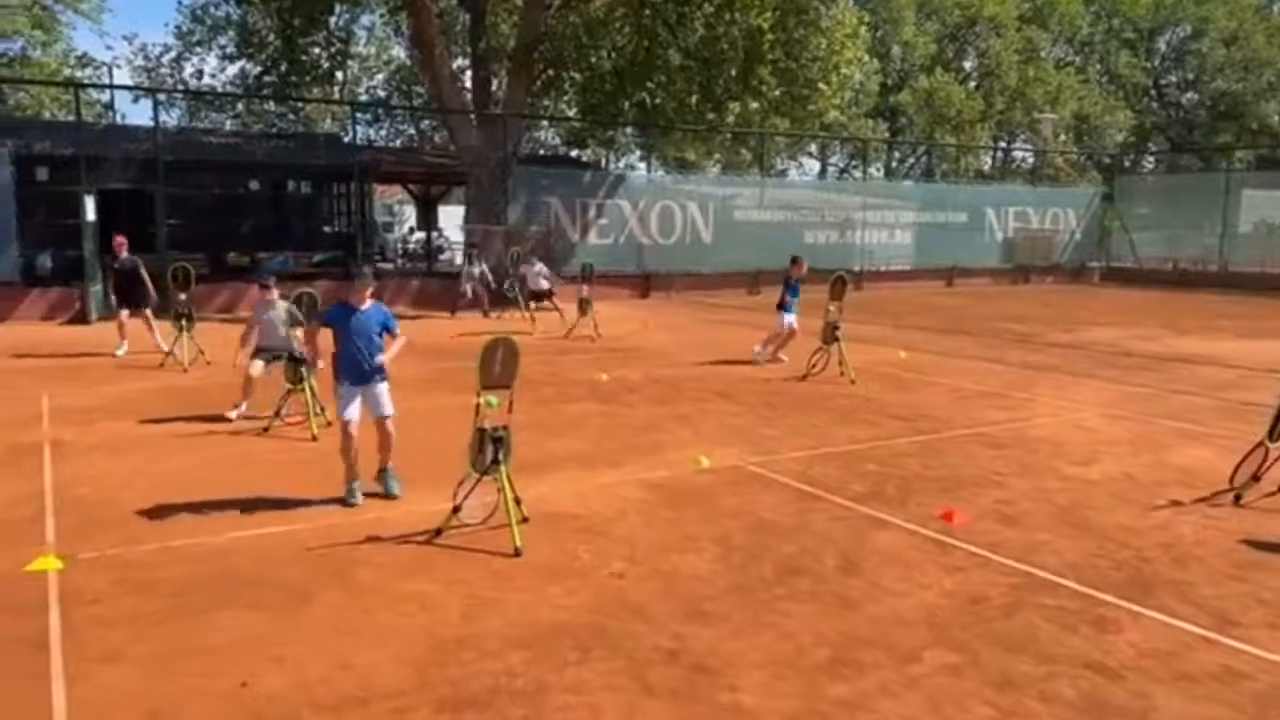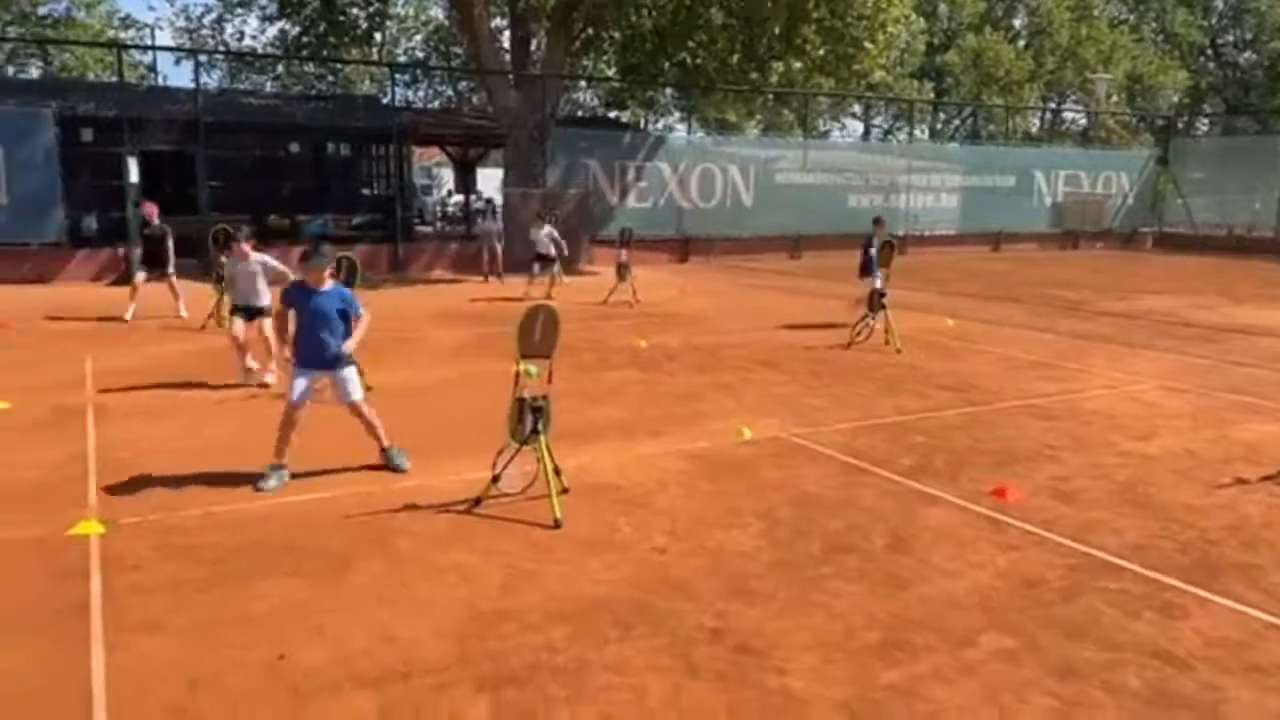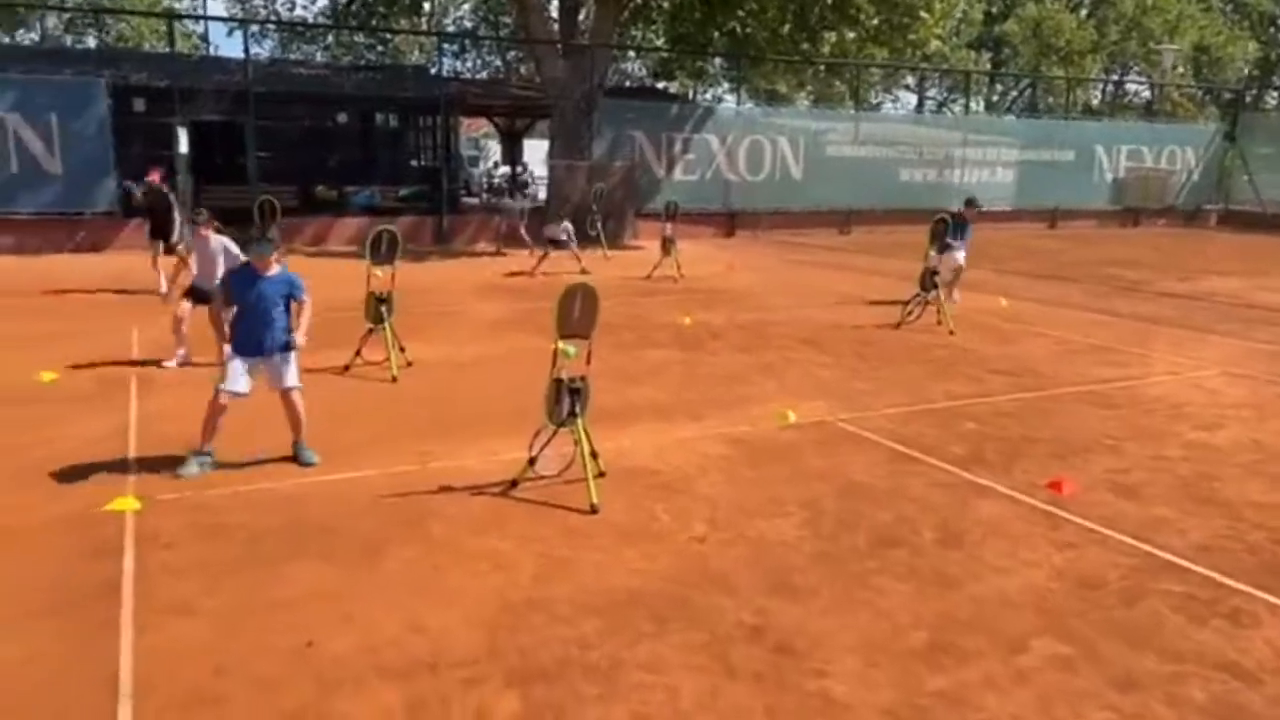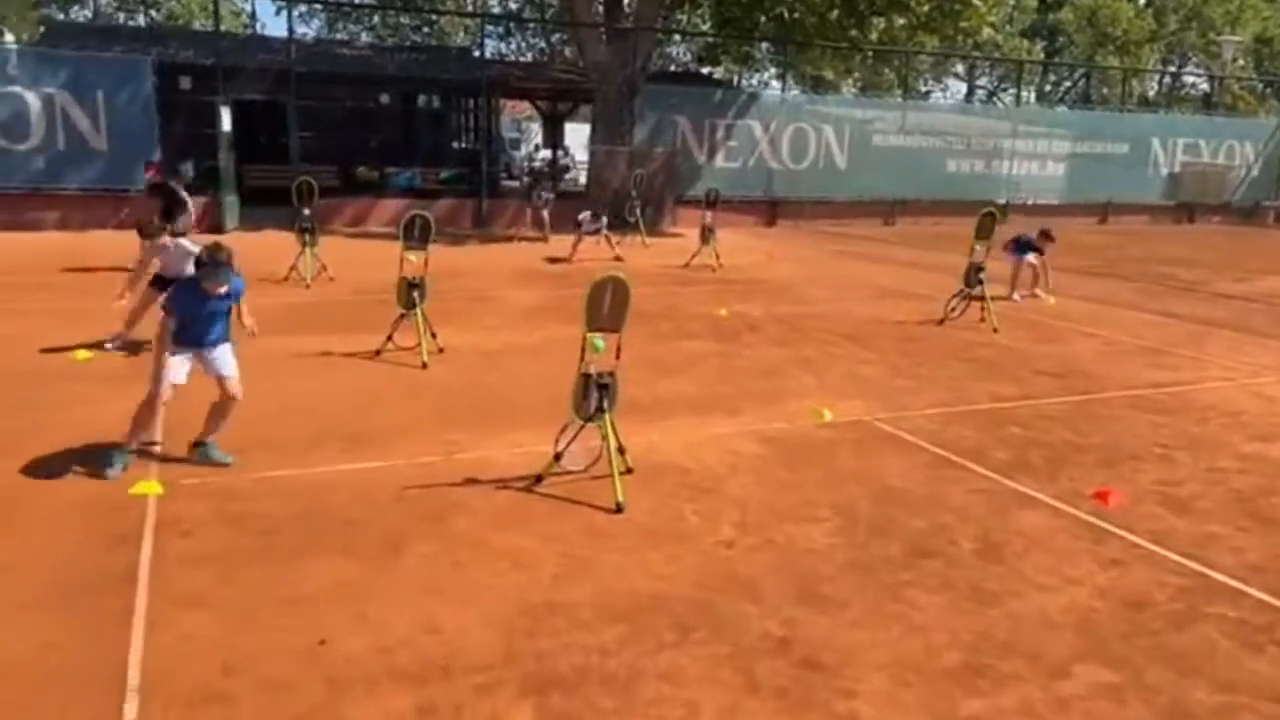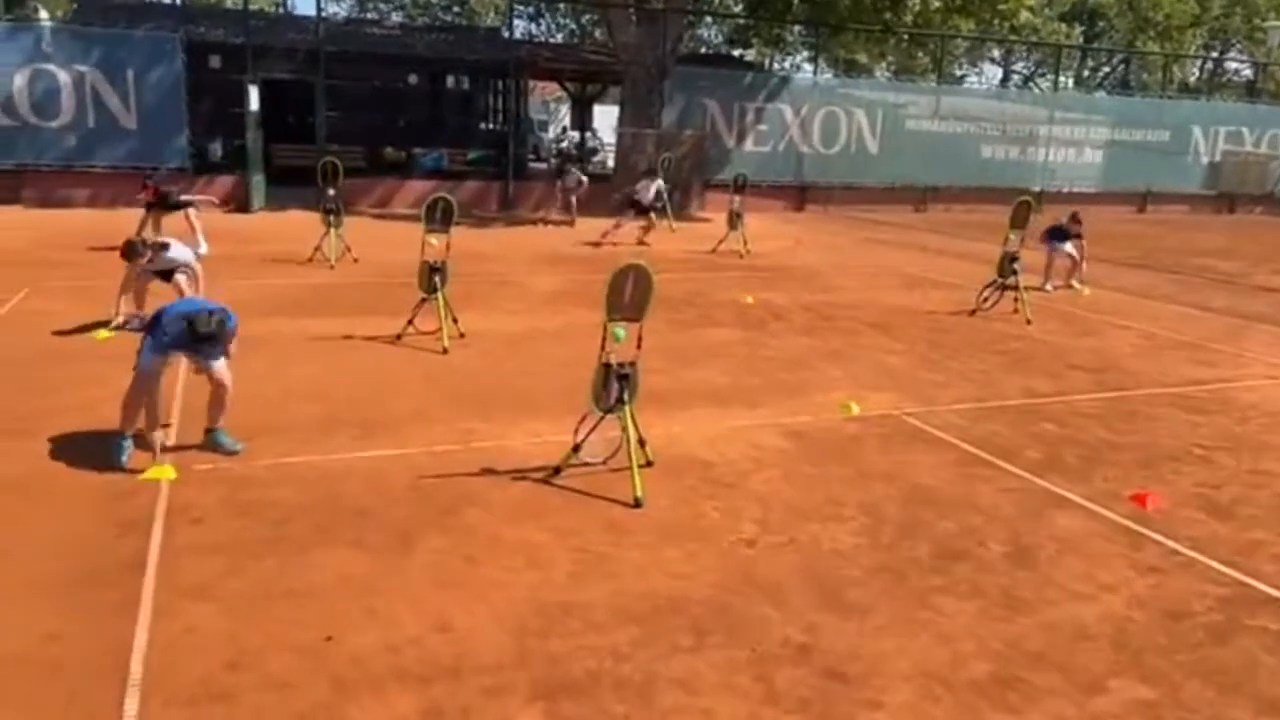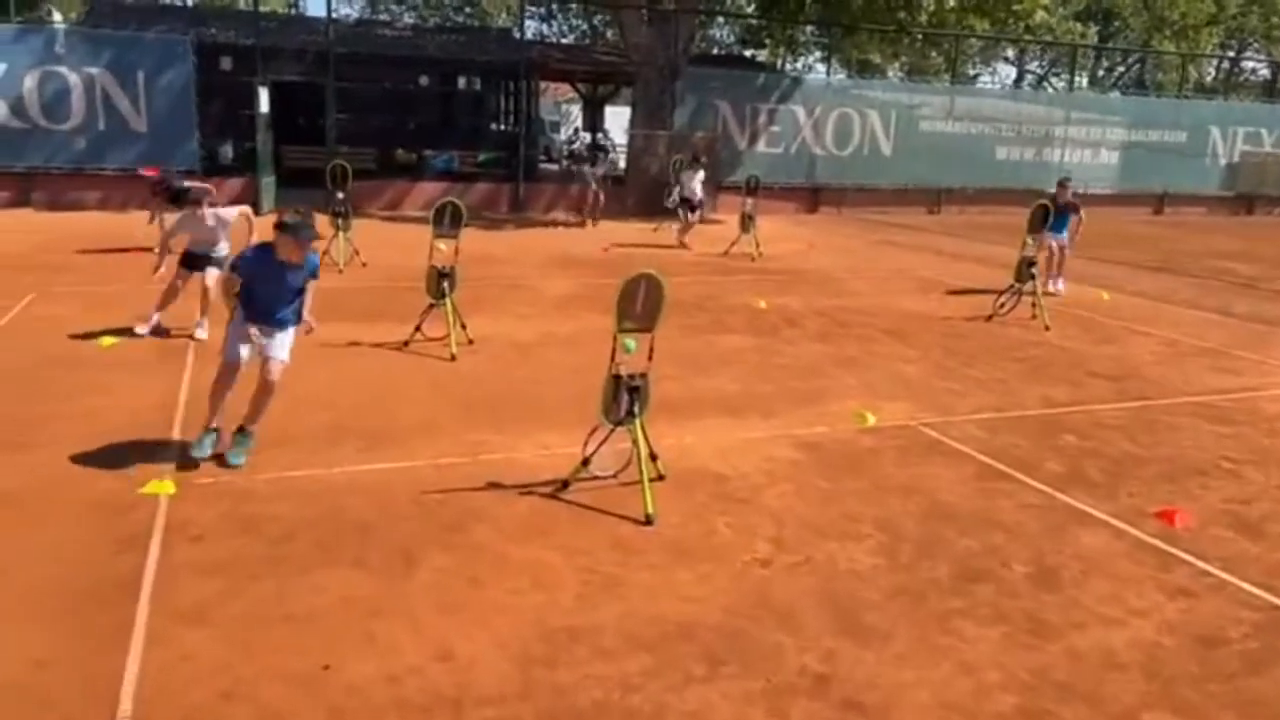
dt=0.3s
person 1, frame 1
left shoulder: (381, 312)
right shoulder: (335, 311)
left elbow: (399, 337)
right elbow: (311, 331)
left wrist: (387, 355)
right wrist: (315, 356)
left hip: (375, 379)
right hip: (346, 381)
left knee: (387, 429)
right knee: (349, 431)
left ankle: (385, 472)
right ankle: (352, 482)
person 1, frame 2
left shoulder: (342, 293)
right shoulder: (293, 291)
left elbow: (362, 318)
right elbow: (281, 314)
left wrist: (352, 342)
right wrist: (284, 341)
left hip: (339, 363)
right hip: (304, 364)
left knee: (359, 409)
right knee: (291, 414)
left ankle: (388, 451)
right ankle: (279, 467)
person 1, frame 3
left shoulder: (288, 280)
right shoulder: (235, 276)
left elbow: (305, 304)
right elbow: (217, 306)
left wrist: (301, 332)
right wrist: (223, 339)
left hip: (279, 349)
right hip: (239, 350)
left knee: (293, 400)
right knee: (221, 401)
left ankle: (300, 445)
right ankle: (202, 453)
person 1, frame 4
left shoulder: (235, 285)
right shoulder: (182, 291)
right elbow: (165, 330)
left wrist: (244, 316)
right wrist: (160, 376)
left hip: (216, 343)
right hip: (180, 344)
left knee: (233, 393)
right knee: (158, 396)
left ankle: (203, 444)
right ankle: (126, 450)
person 1, frame 5
left shoulder: (226, 322)
right shoulder: (168, 333)
right elbow: (152, 382)
left wrist: (229, 345)
right wrist: (153, 426)
right hip: (160, 334)
left knee: (223, 383)
right knee: (142, 380)
left ankle: (214, 432)
right ankle: (124, 438)
person 1, frame 6
left shoulder: (310, 261)
right shoulder: (255, 256)
right elbow: (229, 285)
left wrist: (305, 312)
right wrist: (243, 322)
left hip: (283, 324)
right hip: (247, 318)
left knee: (270, 378)
right knee: (227, 372)
left ankle: (244, 434)
right ankle: (210, 431)
